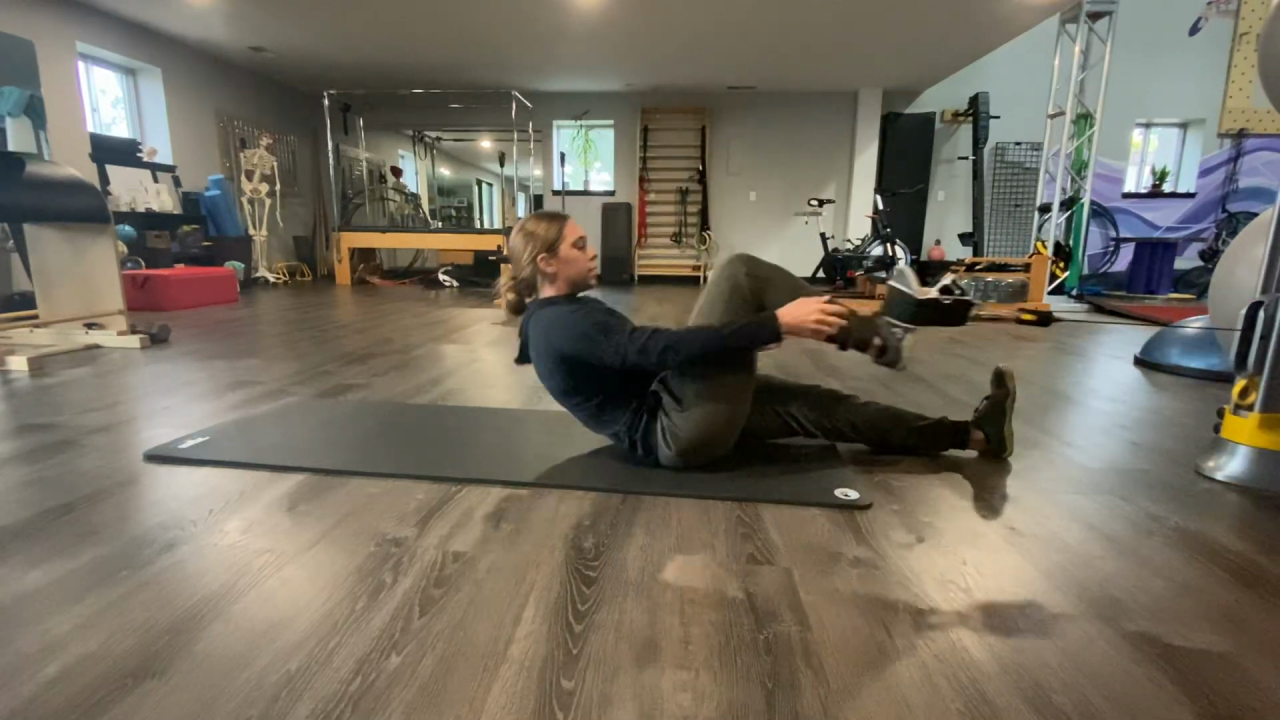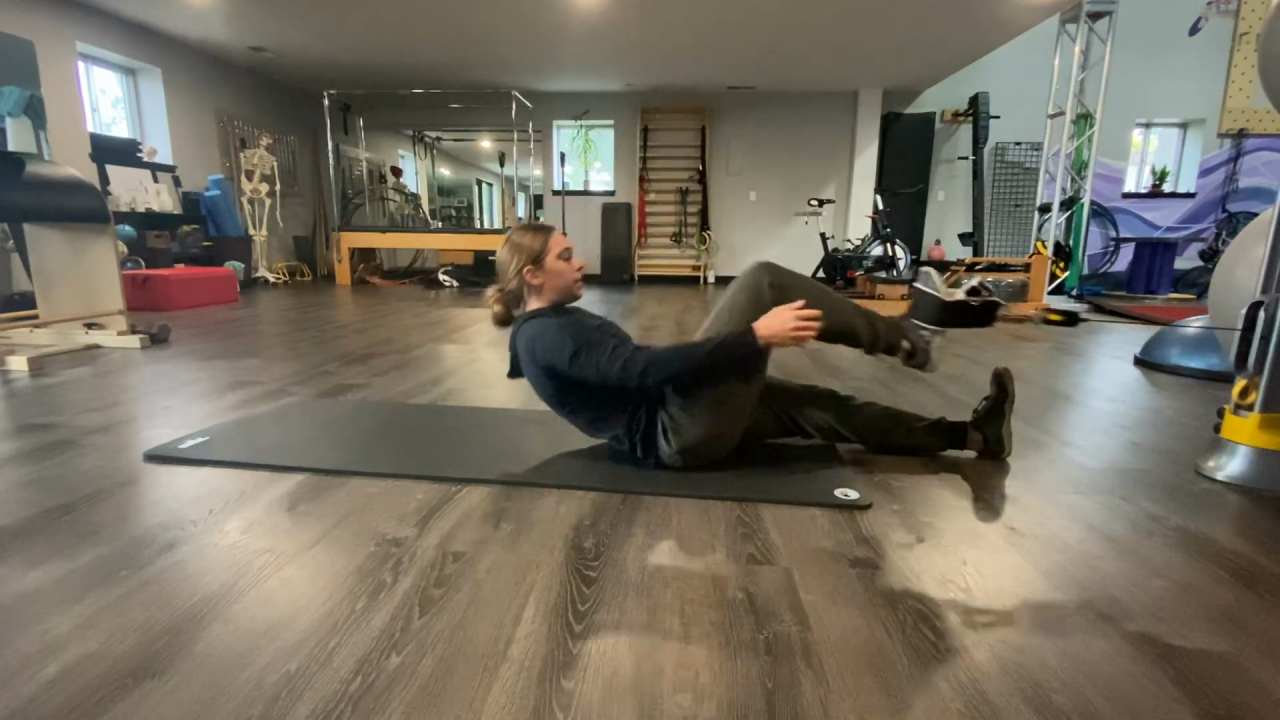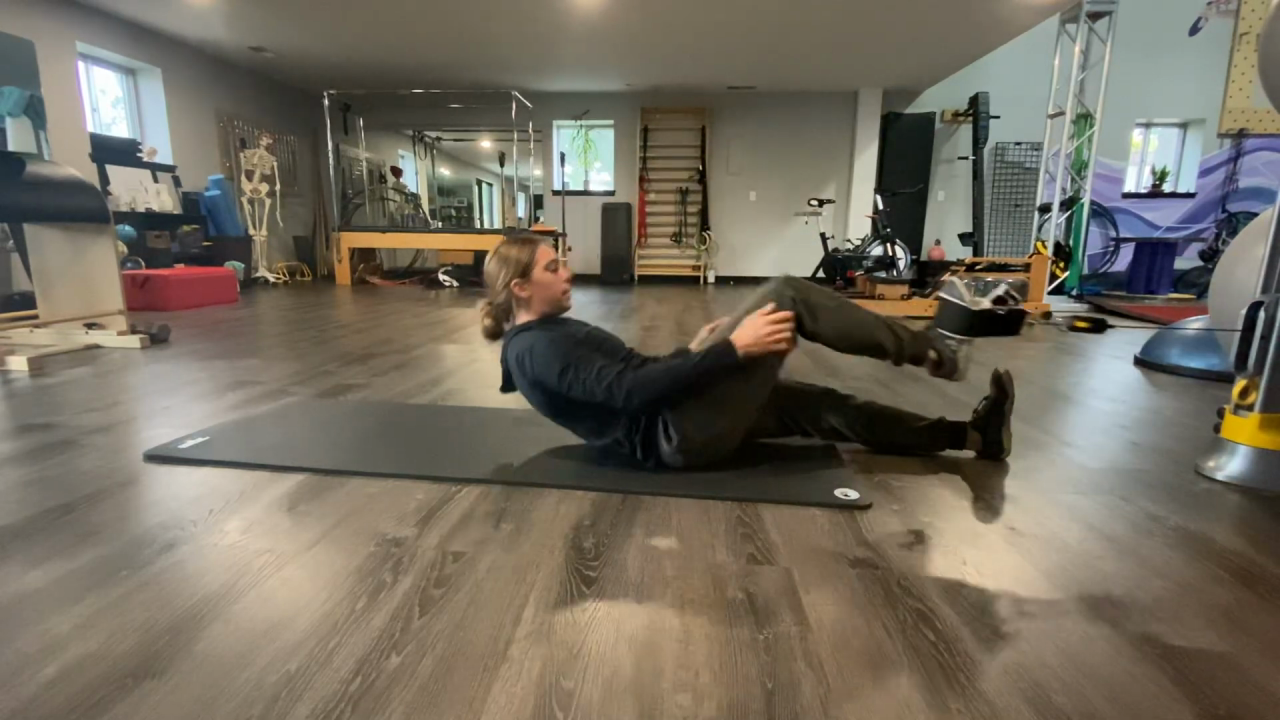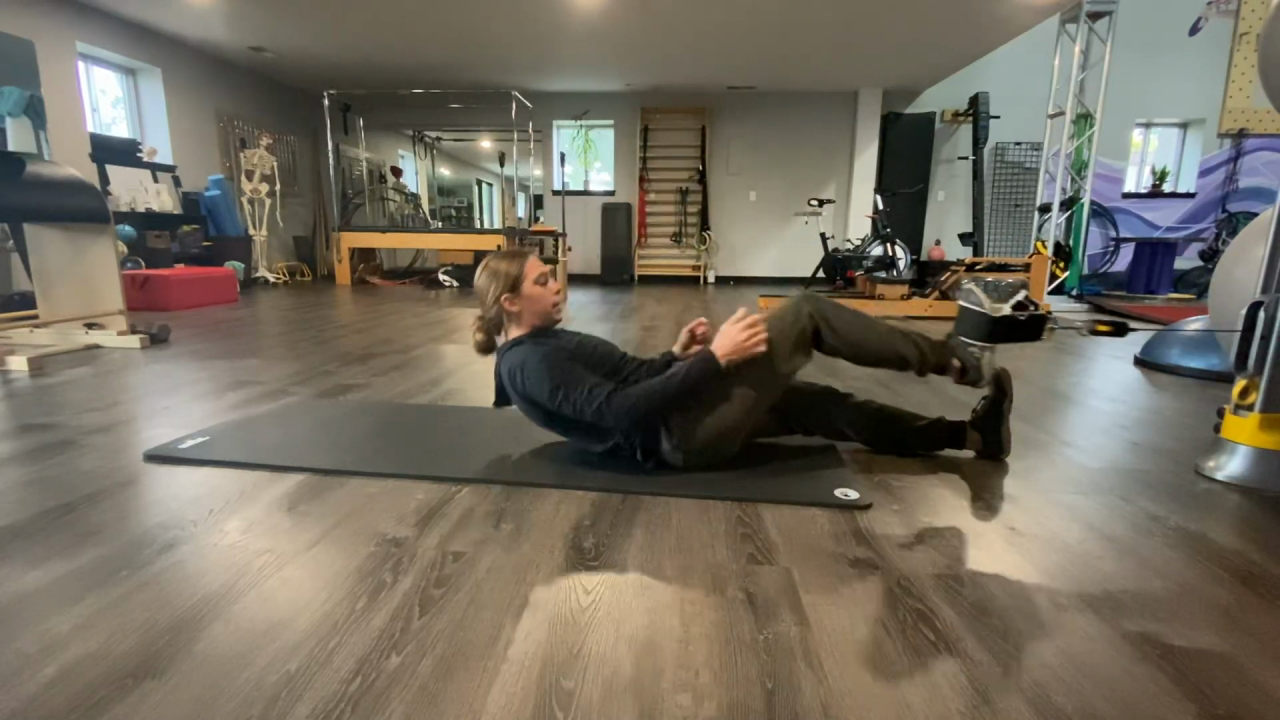
dt=0.1s
person 1, frame 1
left shoulder: (563, 314)
right shoulder: (561, 324)
left elbow: (648, 357)
right elbow: (664, 350)
left wrist: (749, 329)
right wrist: (772, 323)
left hip: (676, 421)
right hip: (681, 435)
left knee: (812, 404)
right knee: (740, 272)
left ankle: (972, 434)
right ankle: (871, 339)
person 1, frame 2
left shoulder: (554, 323)
right shoulder: (548, 336)
right elbow: (645, 370)
left wrist: (738, 342)
right wrist: (752, 337)
left hip: (672, 422)
right hip: (683, 436)
left knee: (812, 405)
right knee: (763, 281)
left ankle: (970, 435)
right ankle: (901, 343)
person 1, frame 3
left shoulder: (548, 334)
right shoulder: (540, 350)
right elbow: (634, 394)
left wrist: (696, 352)
right wrist: (733, 347)
left hip: (676, 424)
right hip: (683, 435)
left knee: (813, 404)
right knee: (788, 297)
left ankle: (970, 435)
right ankle: (928, 355)
person 1, frame 4
left shoulder: (541, 346)
right shoulder: (532, 364)
right elbow: (622, 412)
left wrist: (676, 356)
right wrist: (713, 359)
left hip: (676, 425)
right hip: (685, 436)
left knee: (813, 403)
right knee: (802, 314)
left ankle: (969, 435)
right ankle: (952, 363)
